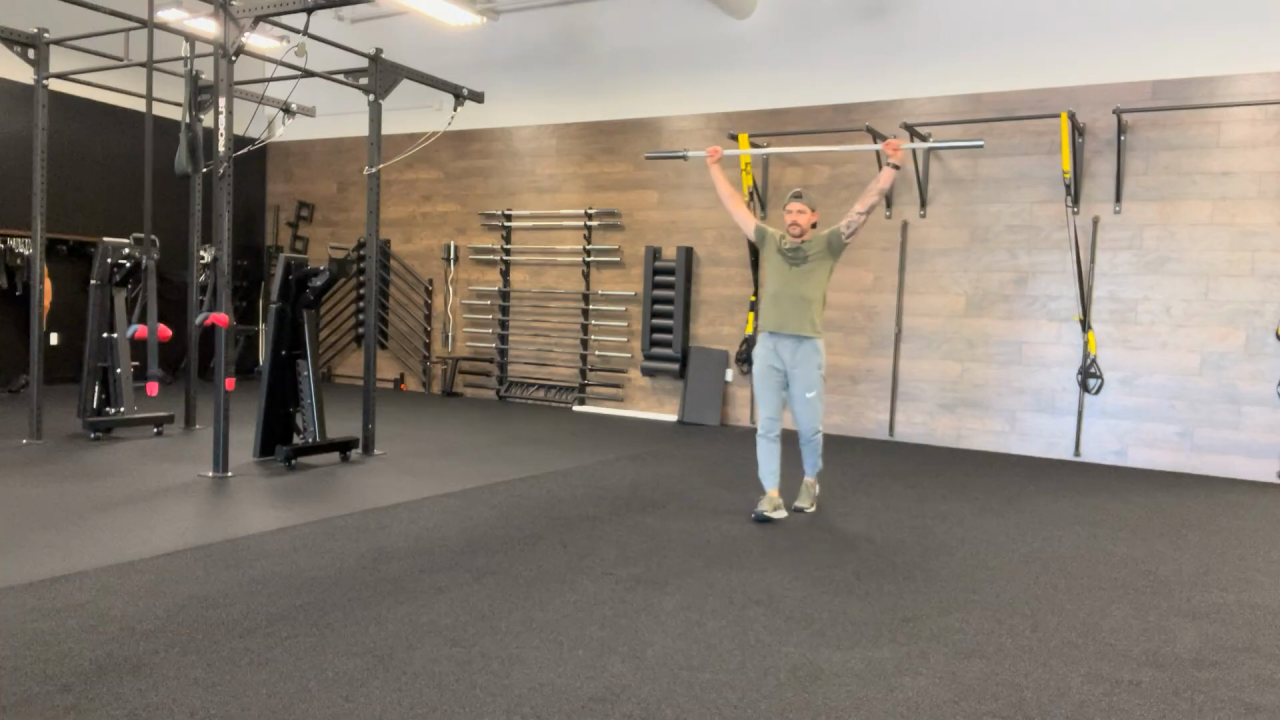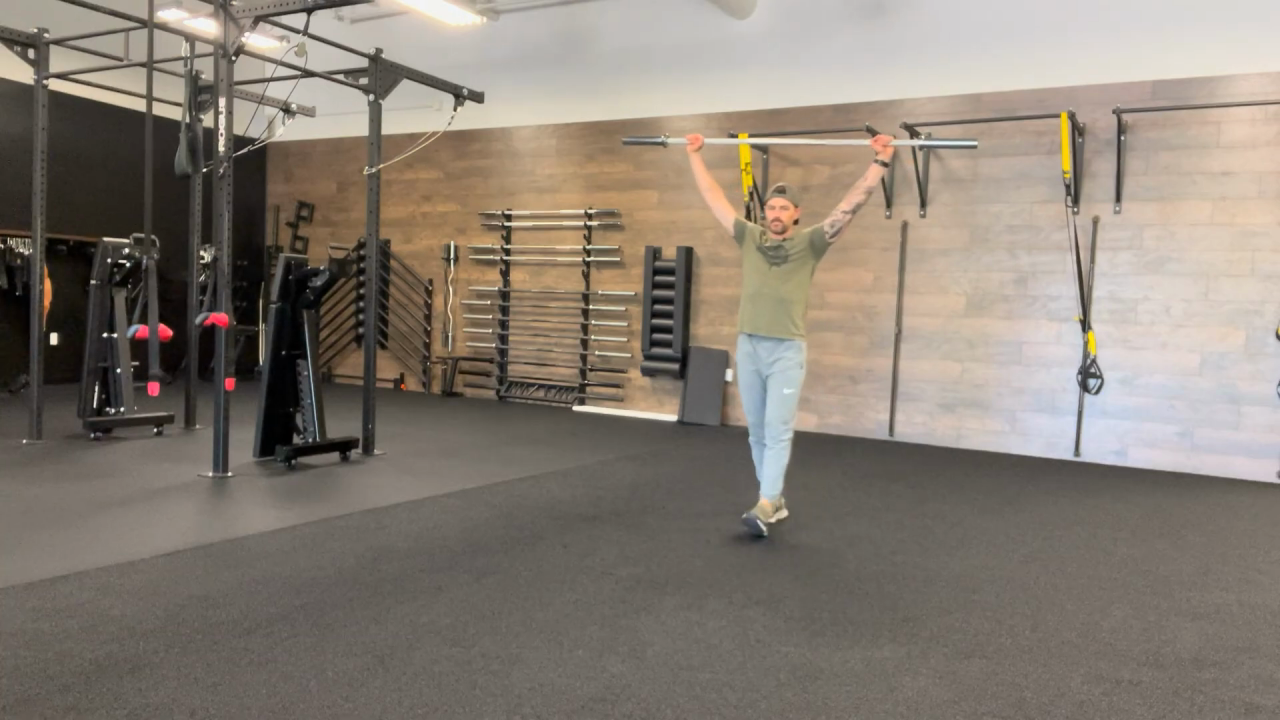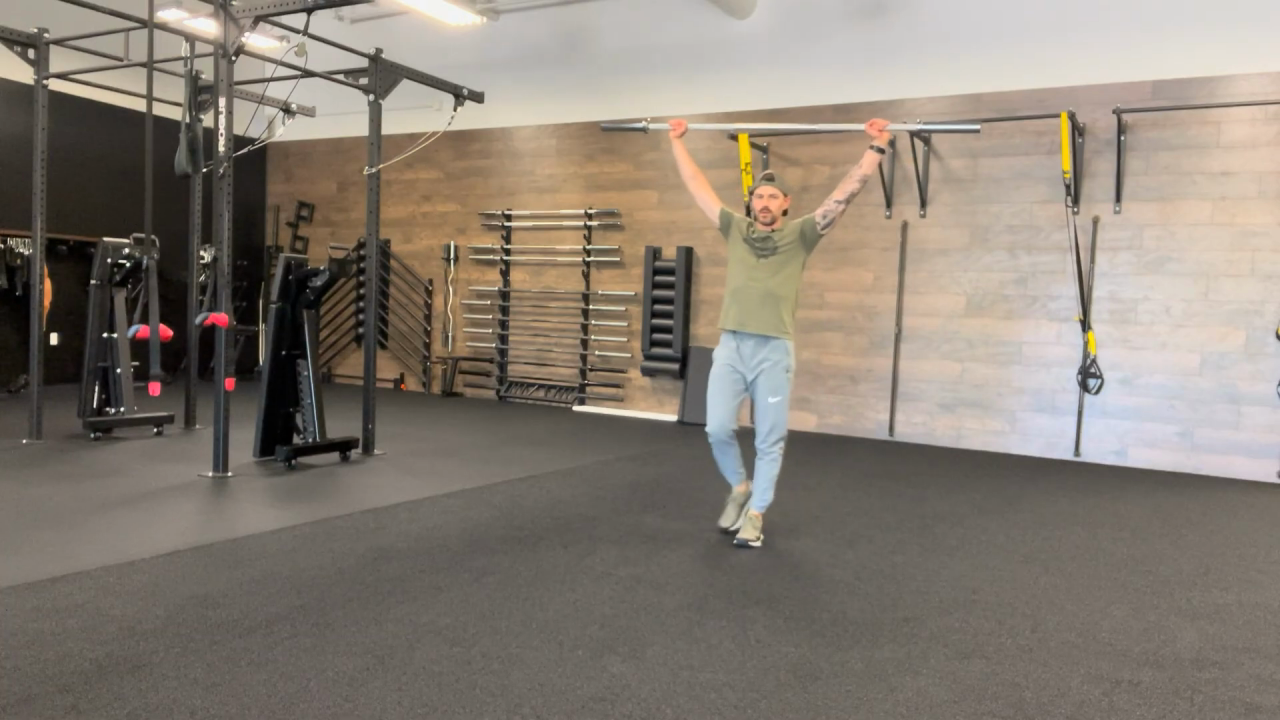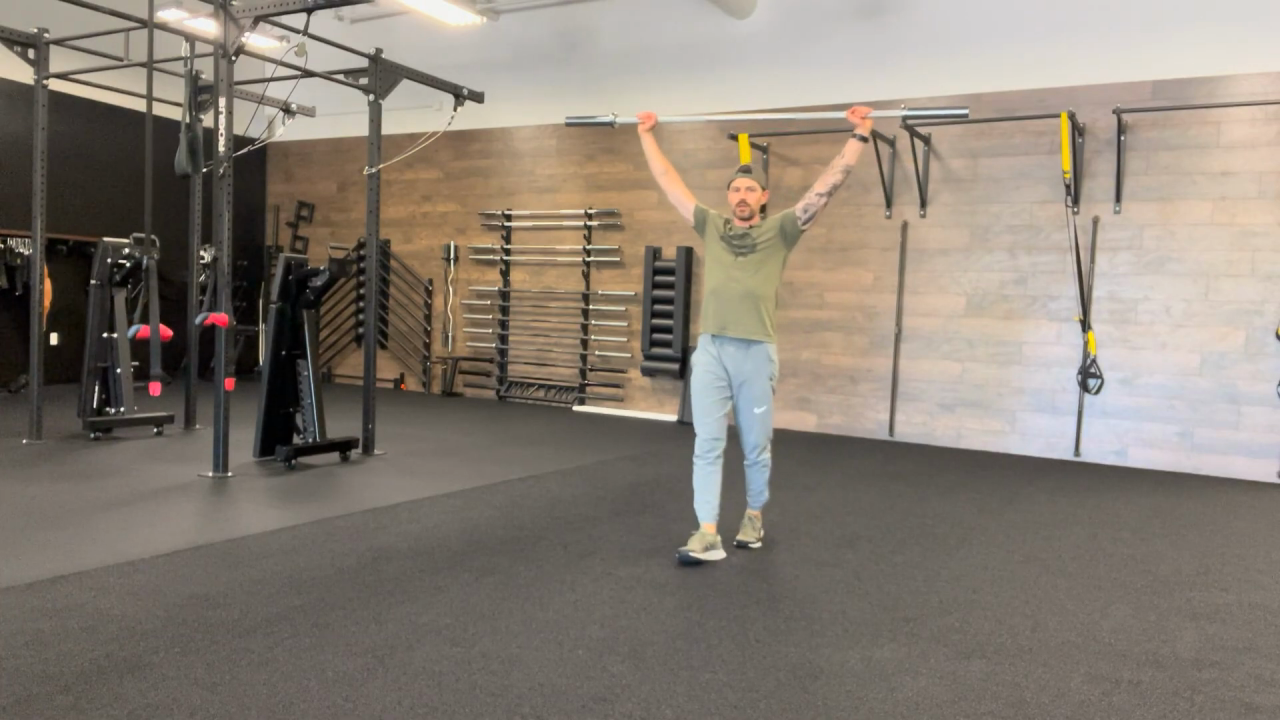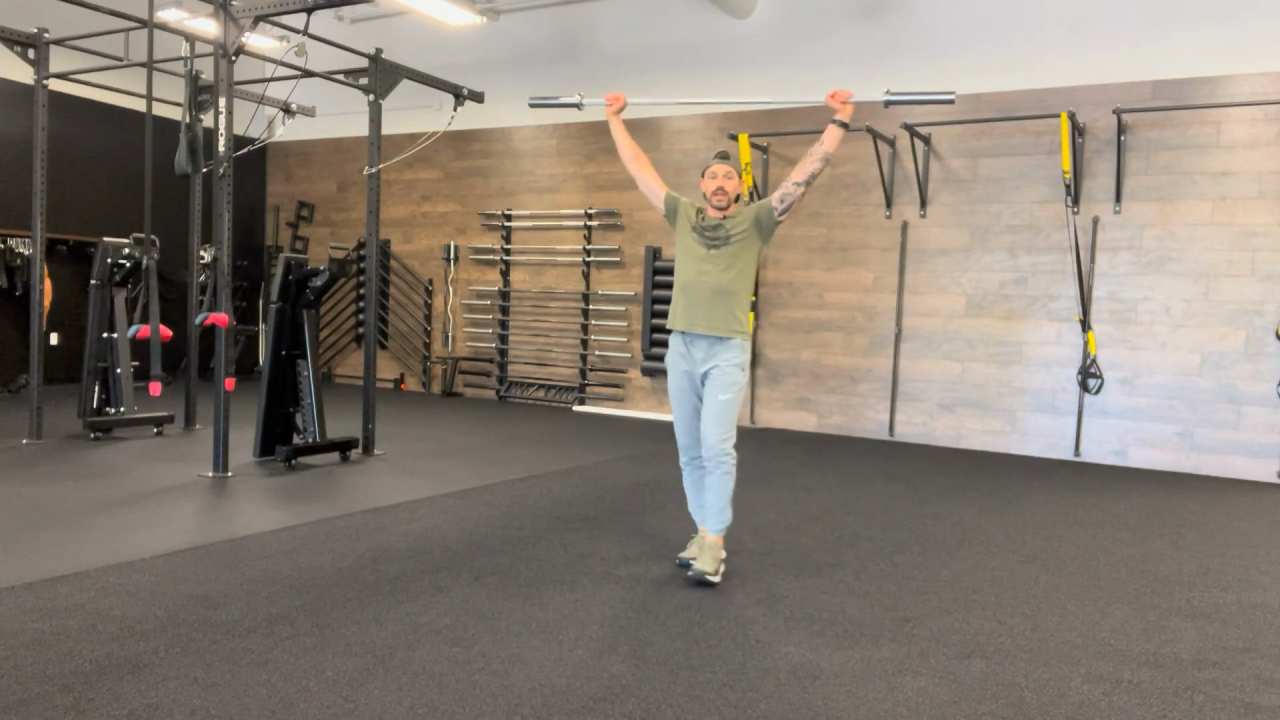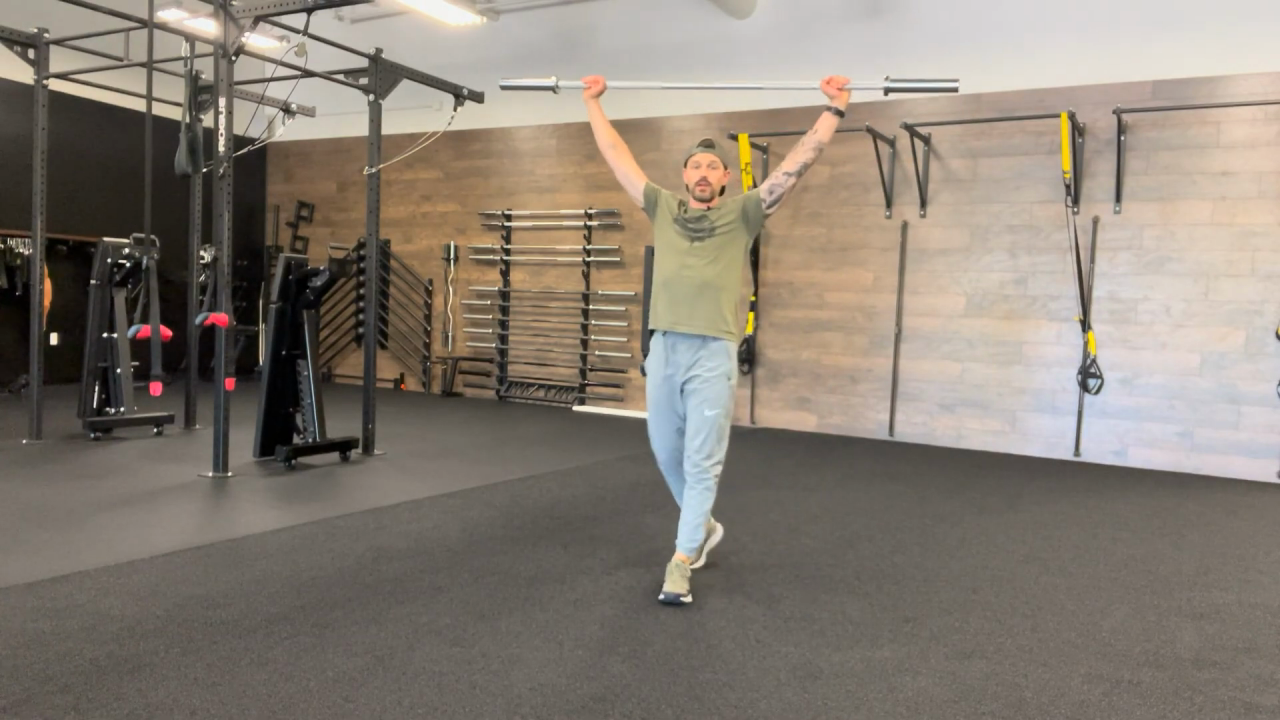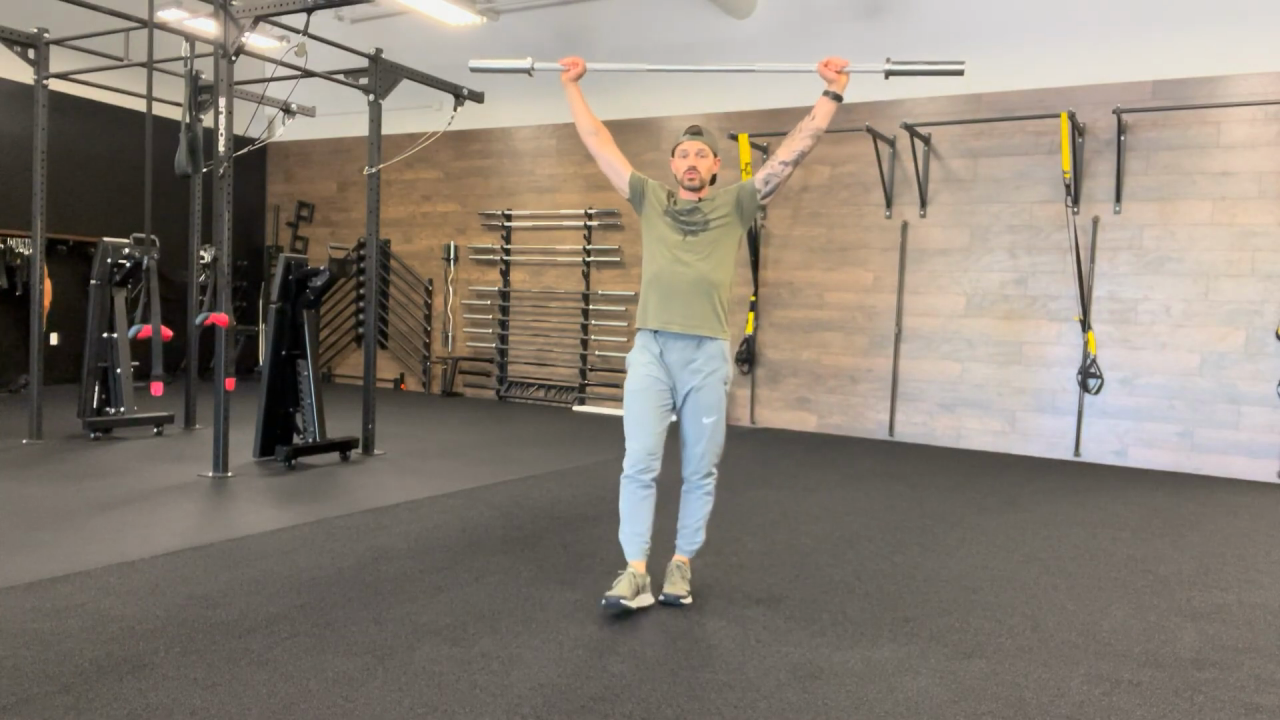
dt=0.5s
person 1, frame 1
left shoulder: (828, 244)
right shoulder: (769, 240)
left elbow: (866, 205)
right elbow: (734, 204)
left wrist: (892, 164)
right wrist: (715, 166)
left hip: (806, 346)
right hip: (768, 345)
left knee: (808, 427)
right knee: (767, 425)
left ankle: (811, 480)
right ankle: (772, 496)
person 1, frame 2
left shoulder: (811, 242)
right shoulder: (749, 237)
left elbow: (851, 204)
right elbow: (713, 197)
left wrist: (881, 161)
right wrist: (694, 155)
left hip: (787, 348)
right hip: (748, 345)
left knee: (777, 428)
right knee: (757, 432)
left ankle: (764, 507)
right ankle: (774, 499)
person 1, frame 3
left shoulder: (800, 234)
right shoulder: (735, 228)
left elbow: (846, 192)
right elbow: (696, 185)
left wrist: (877, 146)
right wrist: (677, 141)
left hip: (773, 349)
right hip: (729, 344)
left knee: (768, 440)
right knee: (717, 428)
left ankle: (755, 515)
right ankle: (741, 488)
person 1, frame 4
left shoulder: (780, 230)
right shoulder: (711, 226)
left elbow: (828, 185)
right elbow: (669, 181)
left wrist: (859, 135)
right wrist: (646, 134)
left hip: (755, 352)
right hip: (709, 350)
left knee: (755, 446)
right knee: (707, 445)
left ankle: (754, 514)
right ankle: (708, 533)
person 1, frame 5
left shoulder: (755, 220)
right shoulder: (682, 215)
left elbow: (805, 173)
right elbow: (639, 168)
left wrist: (839, 121)
right wrist: (615, 118)
left hip: (727, 349)
right hip: (681, 347)
left knee: (716, 445)
right knee: (691, 451)
left ankle: (714, 542)
right ankle: (704, 533)
person 1, frame 6
left shoulder: (743, 212)
right shoulder: (662, 207)
left elbow: (798, 163)
right elbow: (616, 155)
left wrist: (835, 107)
right wrist: (593, 102)
left hip: (712, 352)
right hip: (662, 349)
left knee: (701, 463)
right knee: (669, 456)
left ankle: (681, 560)
right ankle: (705, 524)
person 1, frame 7
left shoulder: (736, 204)
right shoulder: (649, 198)
left elbow: (794, 150)
right elbow: (598, 143)
left wrist: (833, 92)
right wrist: (572, 86)
left hip: (706, 353)
right hip: (650, 349)
left knee: (700, 471)
right knee: (639, 463)
left ankle: (681, 563)
right ankle: (636, 572)
